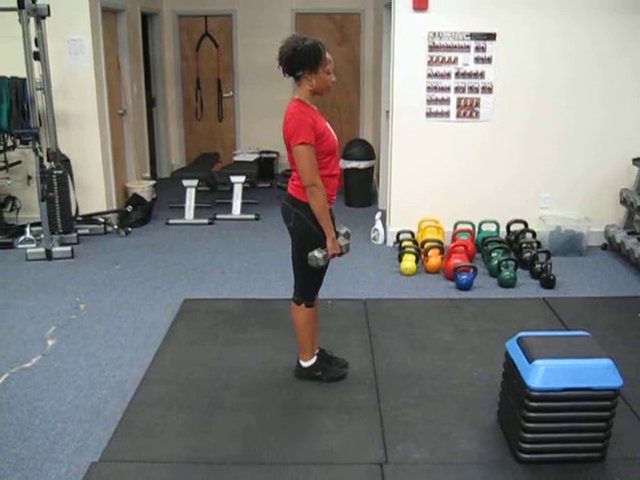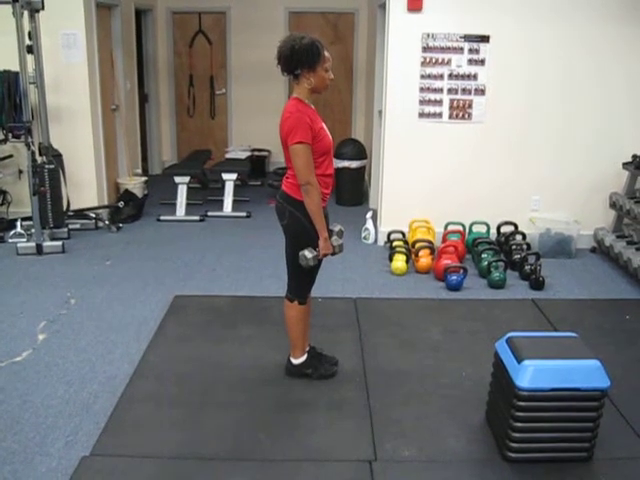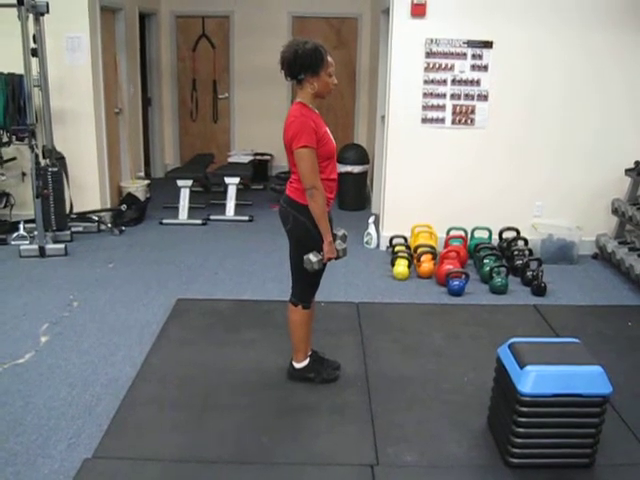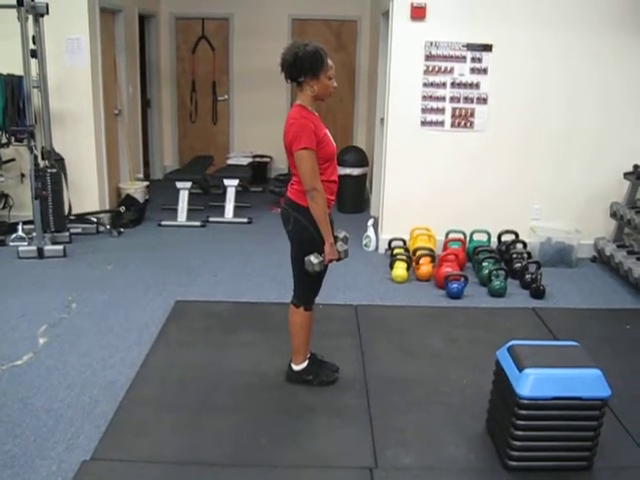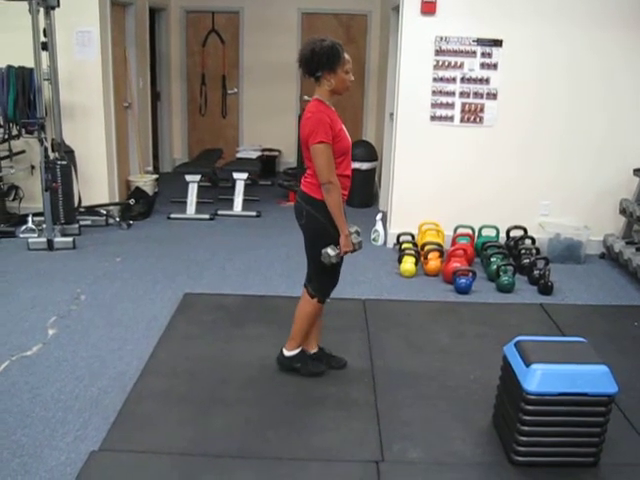
dt=1s
person 1, frame 1
left shoulder: (307, 111)
right shoulder: (300, 117)
right elbow: (311, 183)
left wrist: (329, 225)
right wrist: (330, 234)
left hip: (310, 209)
right hip: (305, 212)
left knee: (312, 288)
right knee: (305, 290)
left ankle: (313, 353)
right ankle: (307, 363)
person 1, frame 2
left shoulder: (304, 109)
right shoulder: (298, 116)
right elbow: (307, 182)
left wrist: (322, 224)
right wrist: (322, 233)
left hip: (303, 206)
right hip: (300, 209)
left knee: (304, 286)
right knee: (299, 288)
left ankle: (304, 350)
right ankle: (298, 361)
person 1, frame 3
left shoulder: (308, 114)
right shoulder: (302, 121)
right elbow: (312, 187)
left wrist: (326, 229)
right wrist: (327, 237)
left hip: (305, 210)
right hip: (303, 213)
left knee: (308, 290)
right knee: (303, 291)
left ankle: (306, 354)
right ankle: (300, 364)
person 1, frame 4
left shoulder: (308, 116)
right shoulder: (302, 122)
right elbow: (313, 188)
left wrist: (327, 231)
right wrist: (328, 238)
left hip: (308, 213)
right hip: (305, 216)
left knee: (308, 291)
right knee: (305, 293)
left ankle: (305, 357)
right ankle: (298, 367)
person 1, frame 5
left shoulder: (324, 111)
right shoulder: (319, 116)
right elbow: (328, 181)
left wrist: (340, 224)
right wrist: (343, 230)
left hip: (318, 206)
right hip: (318, 208)
left knee: (319, 282)
right knee: (321, 284)
left ankle: (311, 349)
right ankle: (291, 353)
